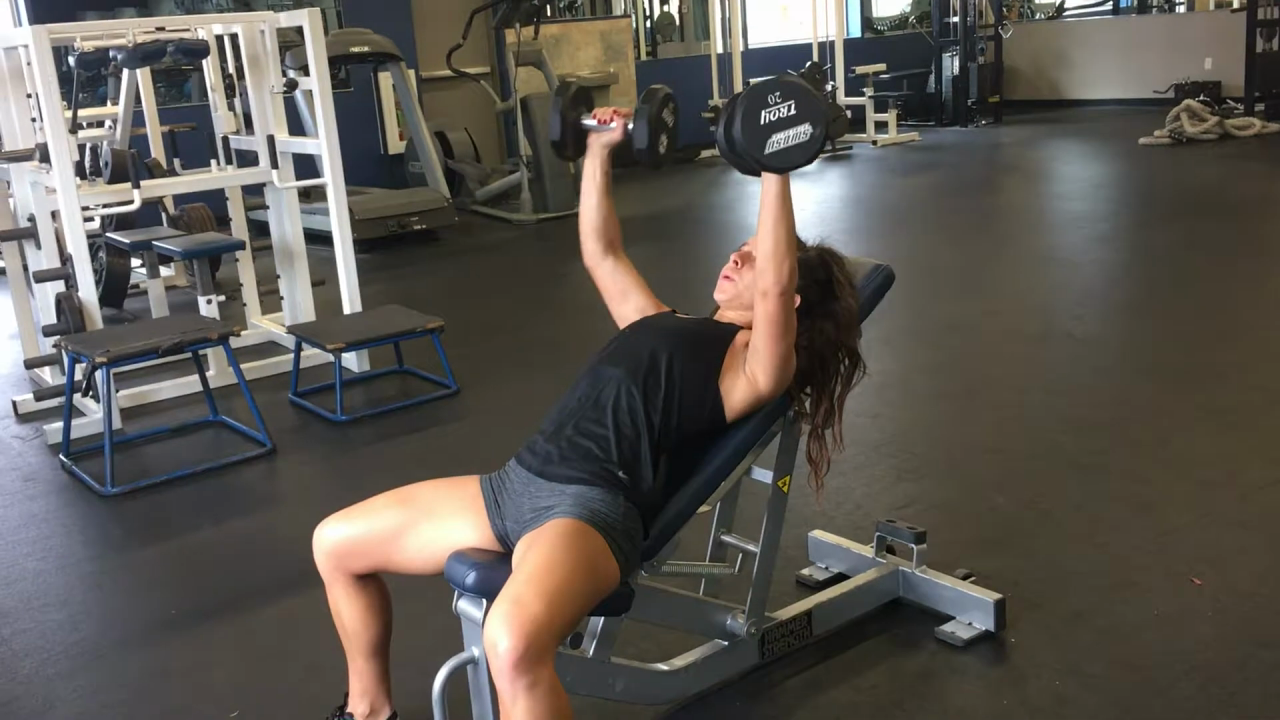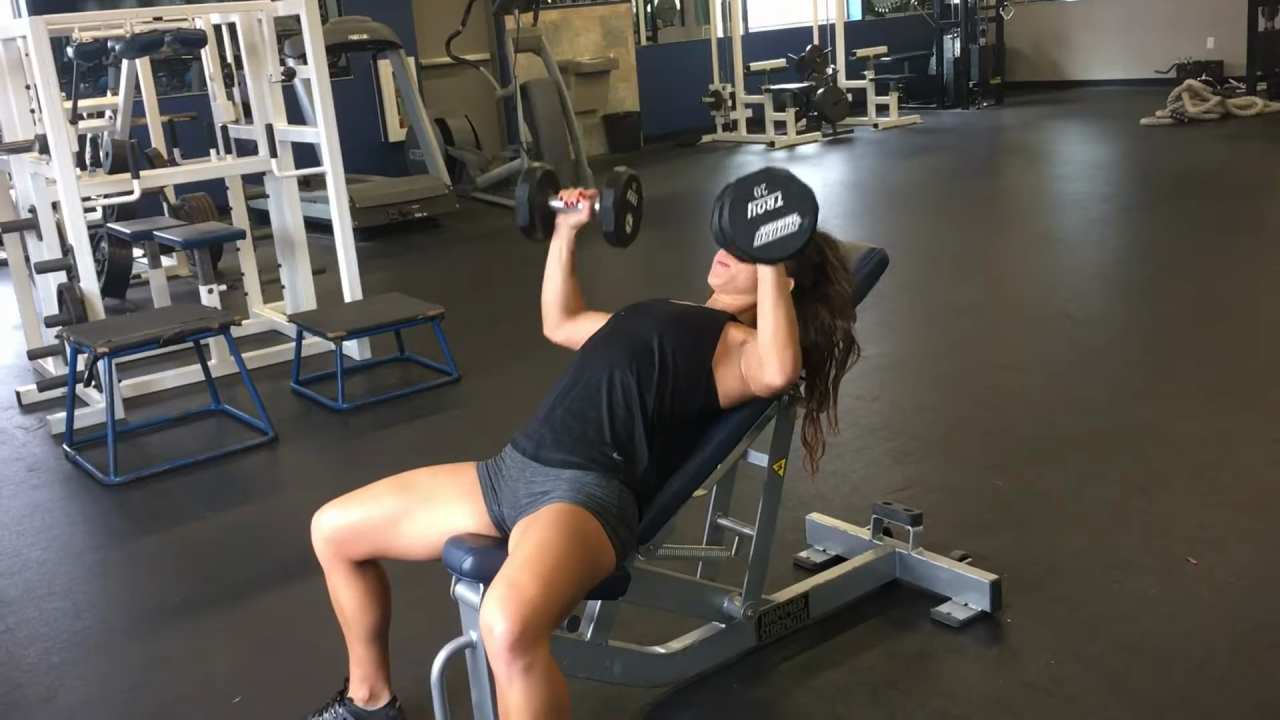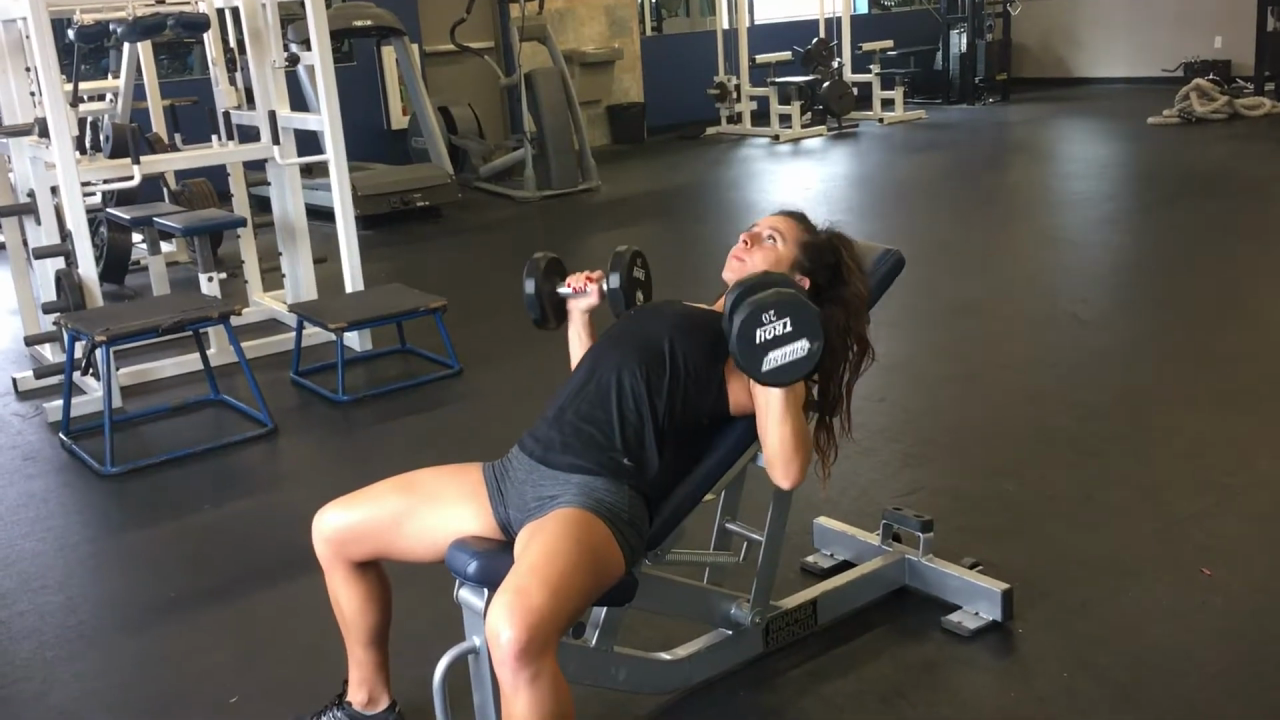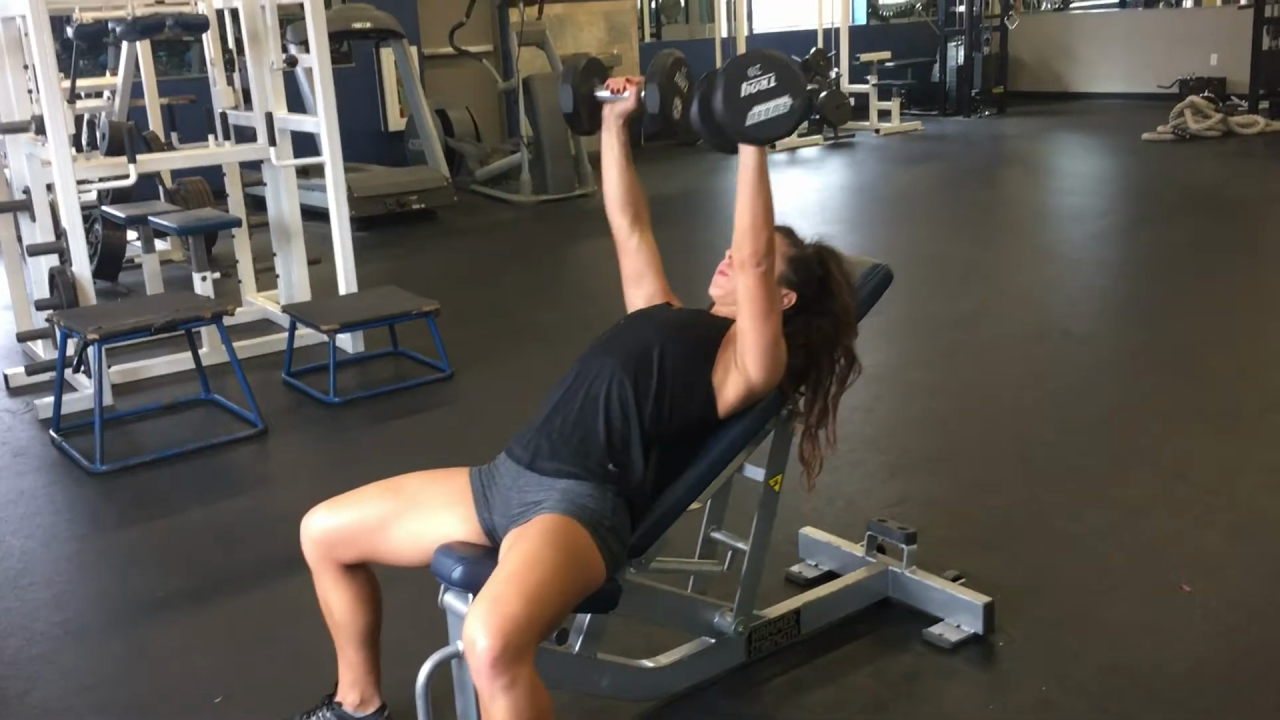
dt=0.7s
person 1, frame 1
left shoulder: (759, 362)
right shoulder: (665, 324)
left elbow: (777, 290)
right elbow: (600, 253)
left wrist: (775, 169)
right wrist: (600, 150)
left hip: (593, 504)
right hip: (517, 481)
left knee: (513, 643)
right knee: (334, 543)
person 1, frame 2
left shoulder: (745, 345)
right shoulder: (663, 312)
left elbow: (779, 371)
right elbow: (559, 323)
left wrist: (770, 254)
right wrist: (566, 229)
left hip: (591, 489)
right hip: (514, 467)
left knee: (509, 625)
right knee: (334, 529)
person 1, frame 3
right shoulder: (677, 314)
left elbow: (788, 469)
right wrist: (580, 312)
left hip: (600, 494)
right hip: (521, 468)
left knee: (516, 634)
right knee: (335, 530)
person 1, frame 4
left shoulder: (751, 358)
right shoulder: (666, 317)
left elbow: (753, 260)
right elbow: (630, 225)
left wrist: (752, 142)
right wrist: (614, 122)
left hip: (583, 503)
right hip: (509, 473)
left knee: (492, 643)
right knee: (322, 534)
